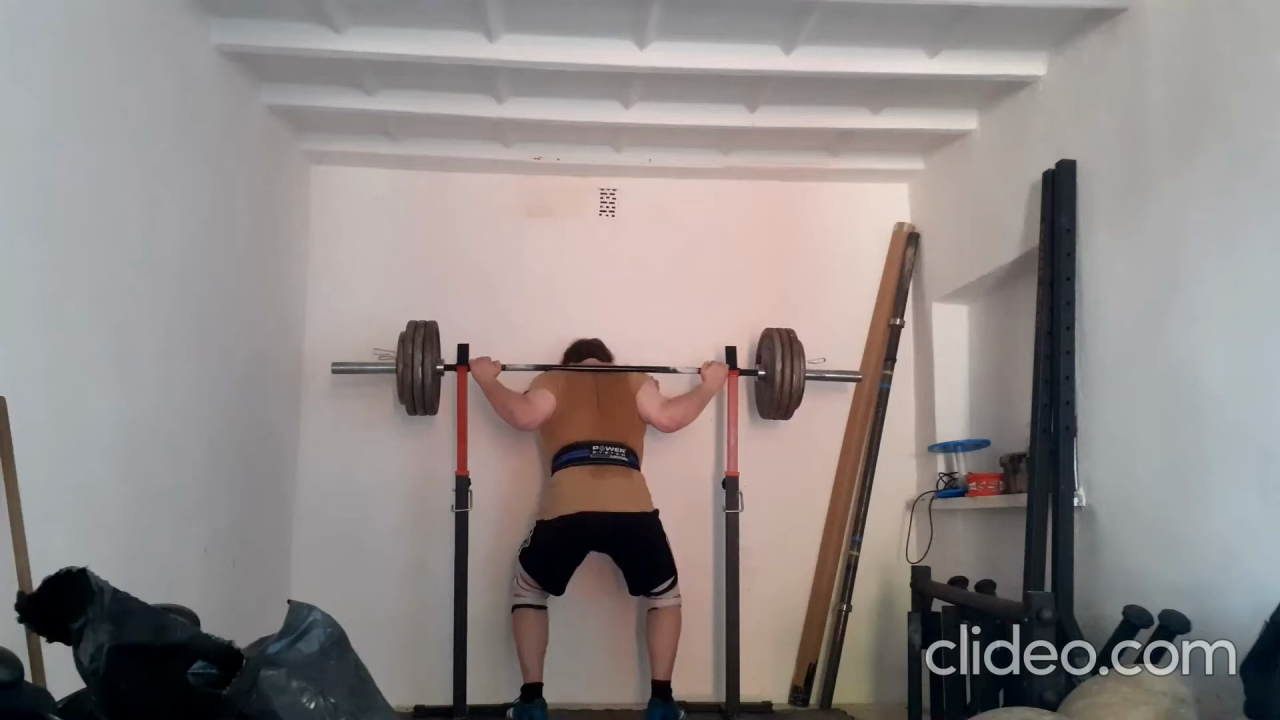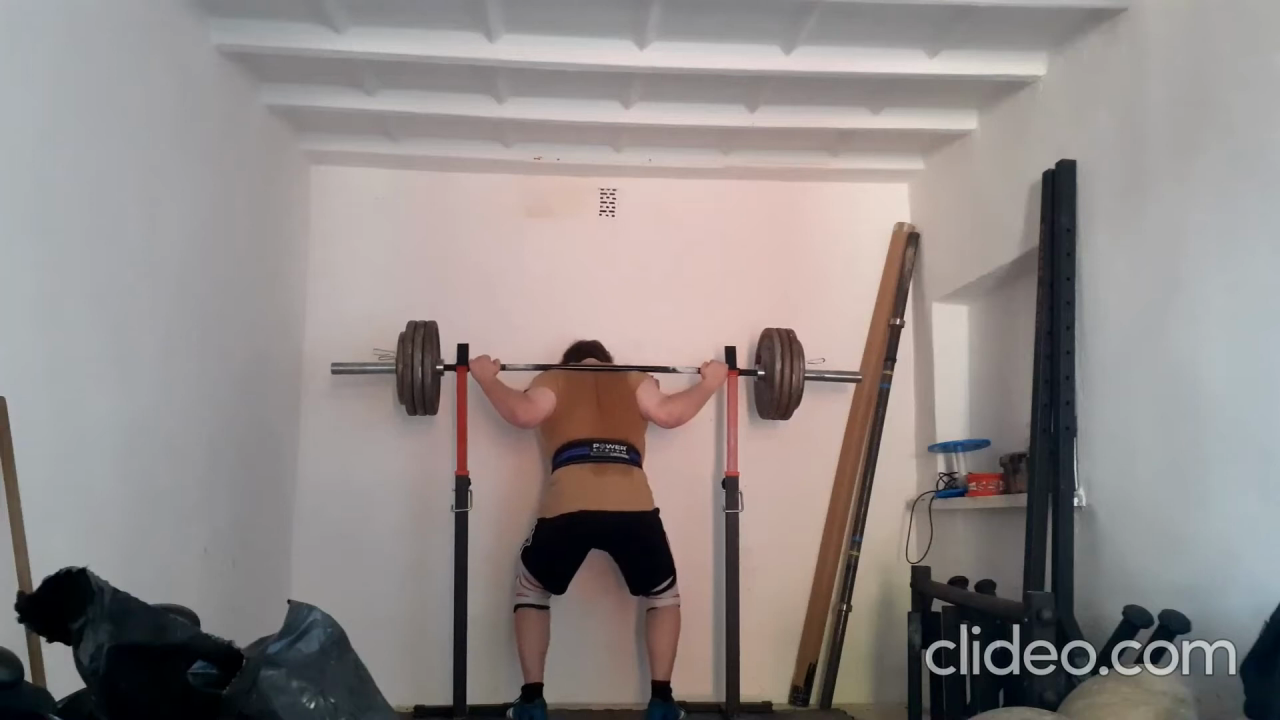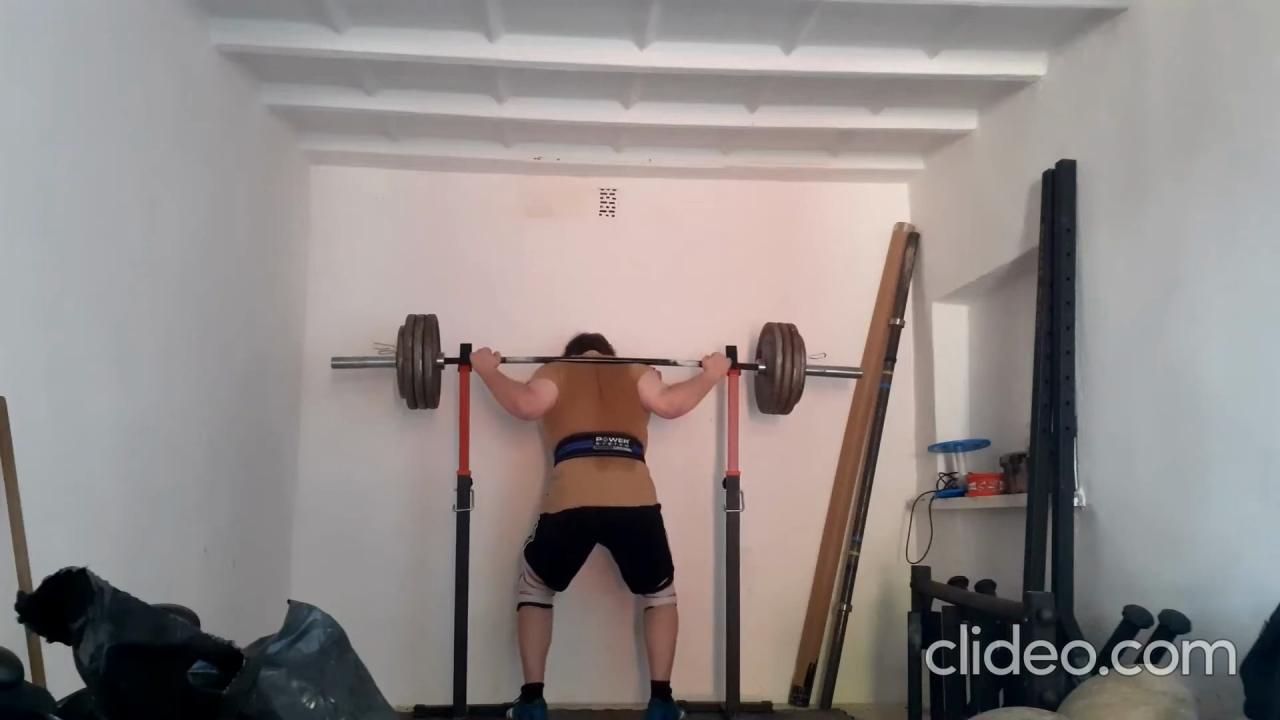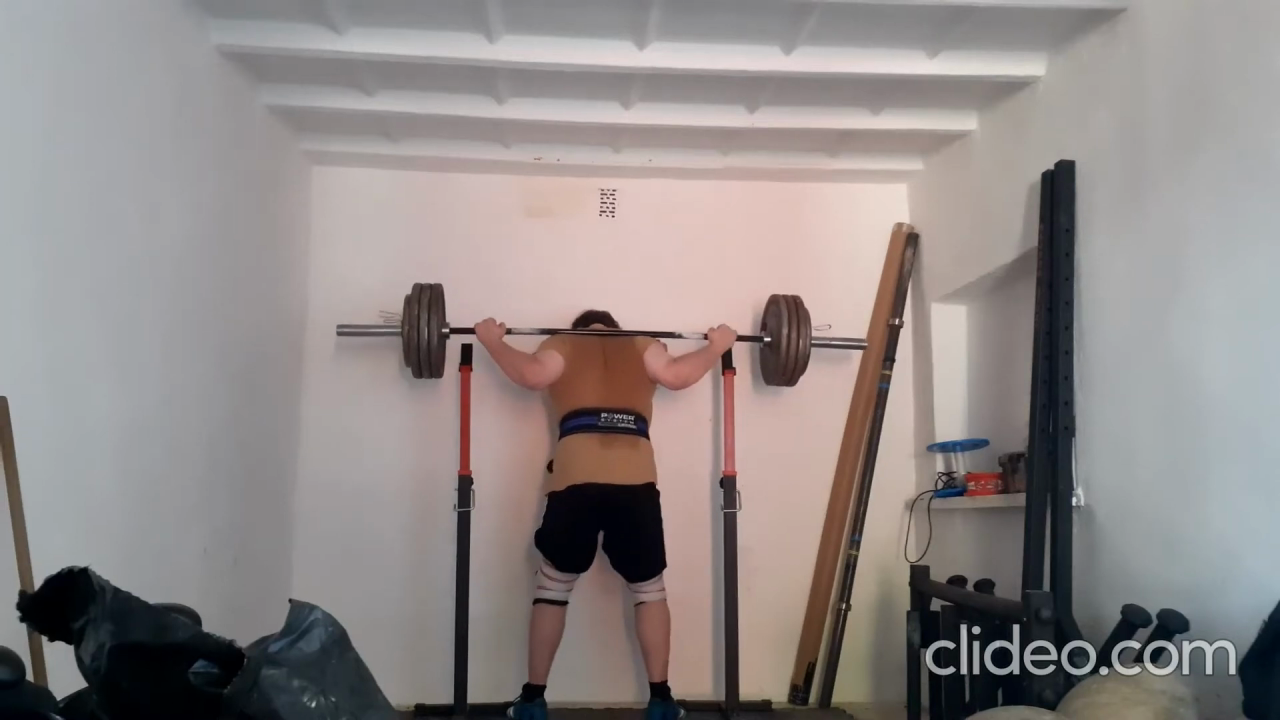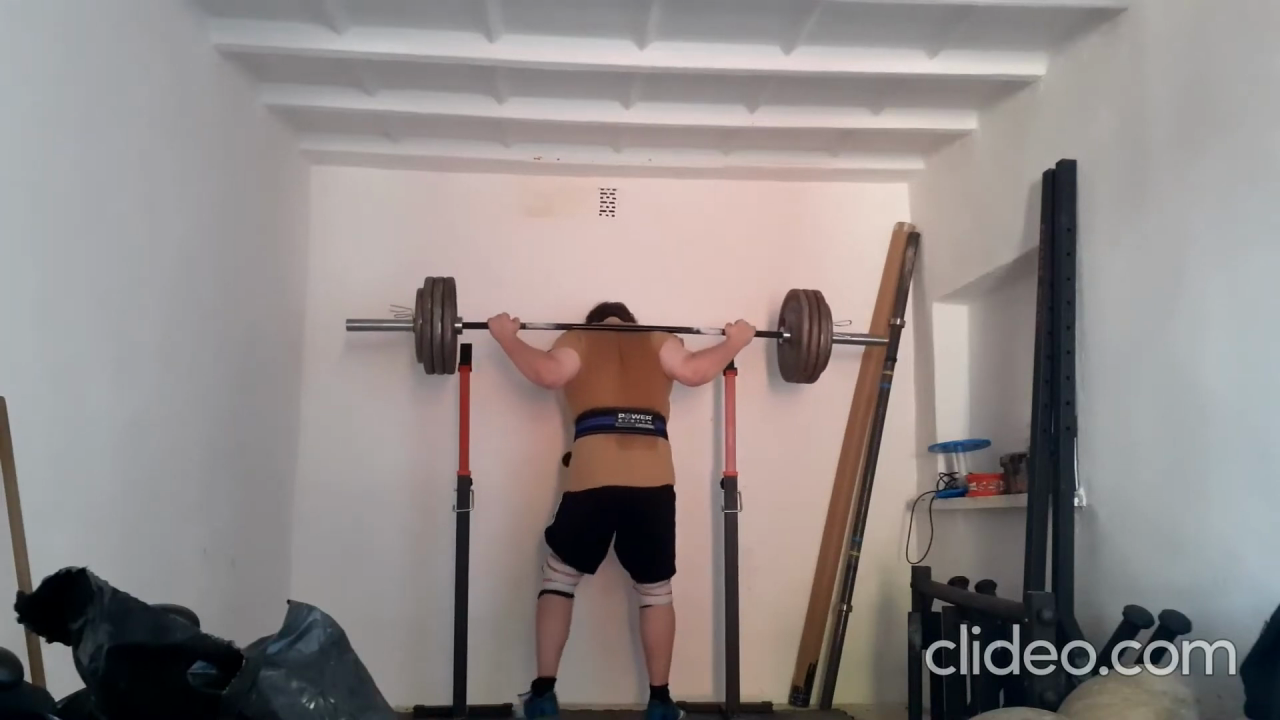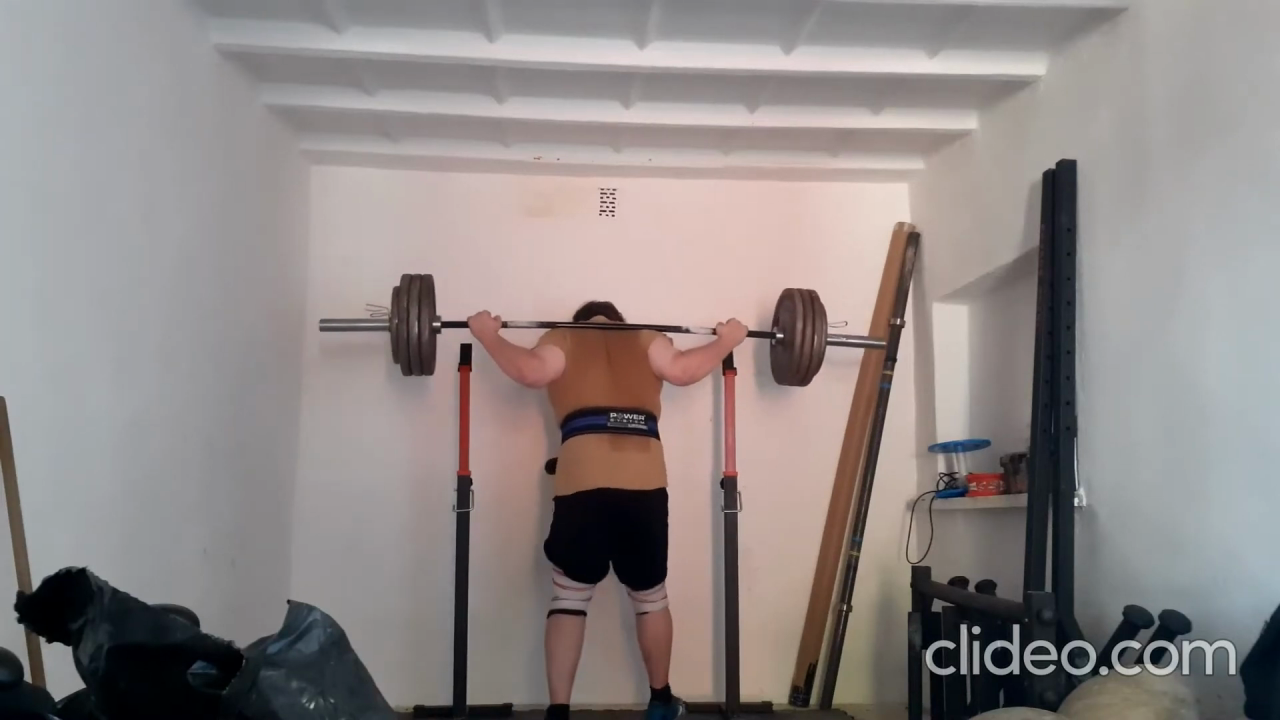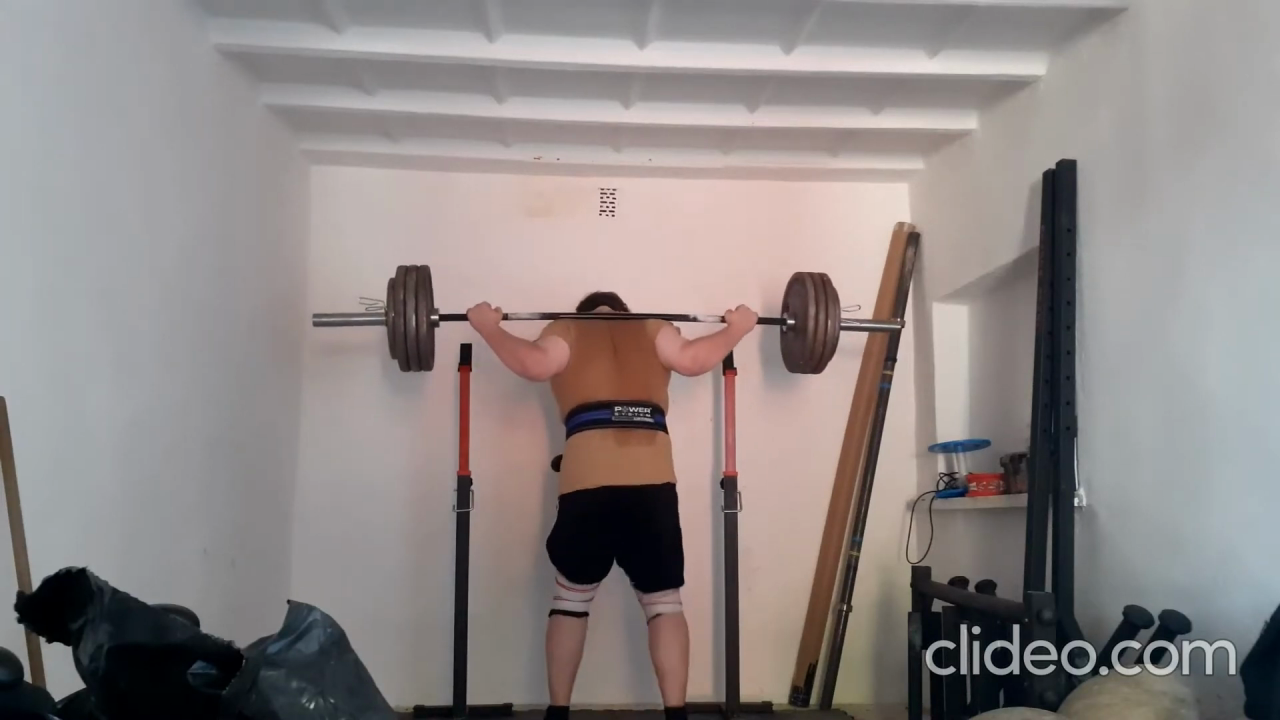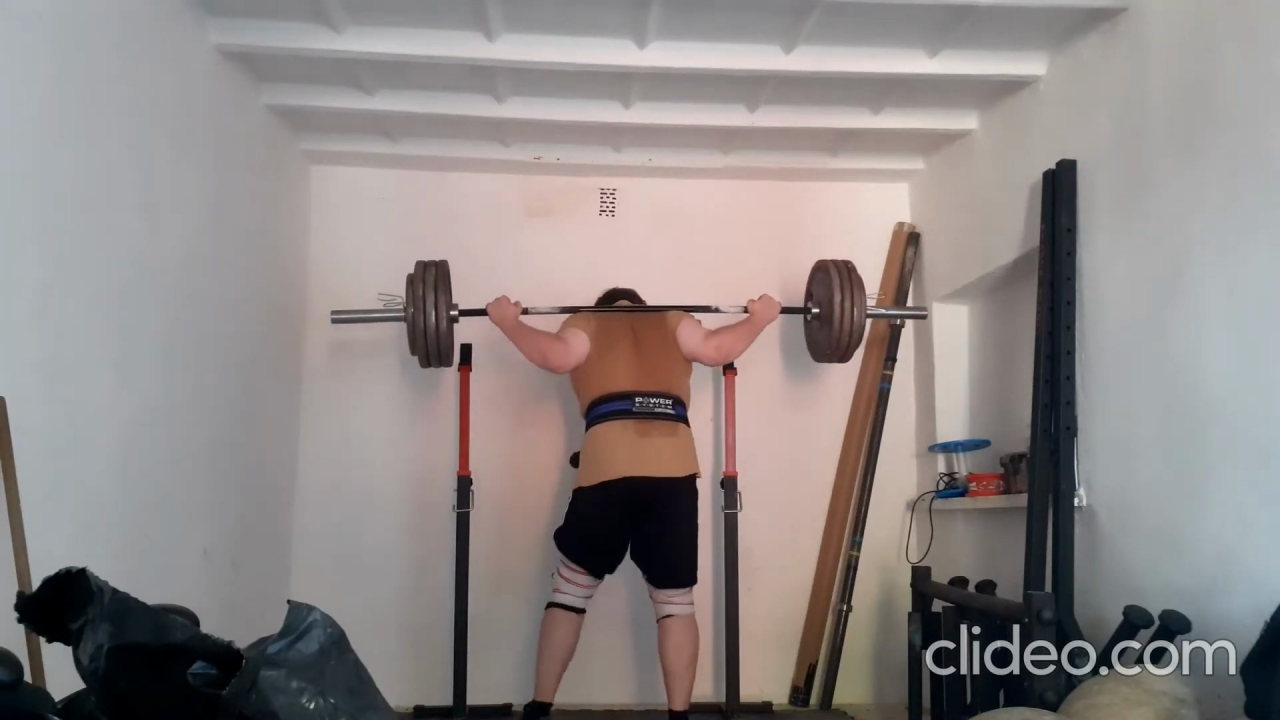
dt=0.4s
person 1, frame 1
left shoulder: (553, 380)
right shoulder: (634, 381)
left elbow: (523, 416)
right elbow: (669, 418)
left wrist: (487, 380)
right wrist: (711, 384)
left hip: (568, 507)
right hip: (631, 507)
left knee: (528, 592)
right knee: (665, 595)
person 1, frame 2
left shoulder: (553, 379)
right shoulder: (634, 379)
left elbow: (524, 414)
right elbow: (669, 414)
left wrist: (486, 378)
right wrist: (711, 382)
left hip: (568, 505)
right hip: (633, 505)
left knee: (531, 592)
right knee: (663, 596)
person 1, frame 3
left shoulder: (555, 371)
right shoulder: (636, 372)
left elbow: (525, 405)
right elbow: (670, 403)
left wrist: (487, 370)
right wrist: (712, 374)
left hip: (571, 499)
right hip: (635, 500)
left knee: (534, 590)
right knee: (659, 595)
person 1, frame 4
left shoulder: (561, 344)
right shoulder: (641, 345)
left elbow: (531, 374)
right elbow: (677, 375)
left wrist: (492, 340)
right wrist: (717, 346)
left hip: (576, 478)
right hip: (635, 479)
left knee: (553, 587)
right knee: (649, 588)
person 1, frame 5
left shoulder: (577, 340)
right shoulder: (657, 340)
left elbow: (548, 373)
right elbow: (694, 371)
left wrist: (506, 336)
right wrist: (736, 341)
left hip: (592, 477)
right hip: (652, 479)
left knee: (558, 579)
right knee: (655, 591)
person 1, frame 6
left shoulder: (562, 338)
right shoulder: (646, 339)
left elbow: (531, 372)
right elbow: (684, 370)
left wrist: (487, 335)
right wrist: (727, 341)
left hip: (583, 480)
right hip: (645, 481)
left knee: (570, 598)
right knee: (651, 597)
person 1, frame 7
left shoulder: (565, 330)
right shoulder: (652, 329)
left elbow: (534, 364)
right elbow: (693, 360)
left wrist: (487, 327)
right wrist: (738, 328)
left hip: (588, 479)
right hip: (652, 479)
left knee: (571, 600)
right knee: (663, 601)
person 1, frame 8
left shoulder: (585, 323)
right shoulder: (672, 322)
left elbow: (556, 357)
right elbow: (715, 350)
left wrist: (507, 320)
right wrist: (760, 317)
left hip: (607, 471)
right hip: (673, 473)
left knee: (570, 591)
right knee: (675, 602)
